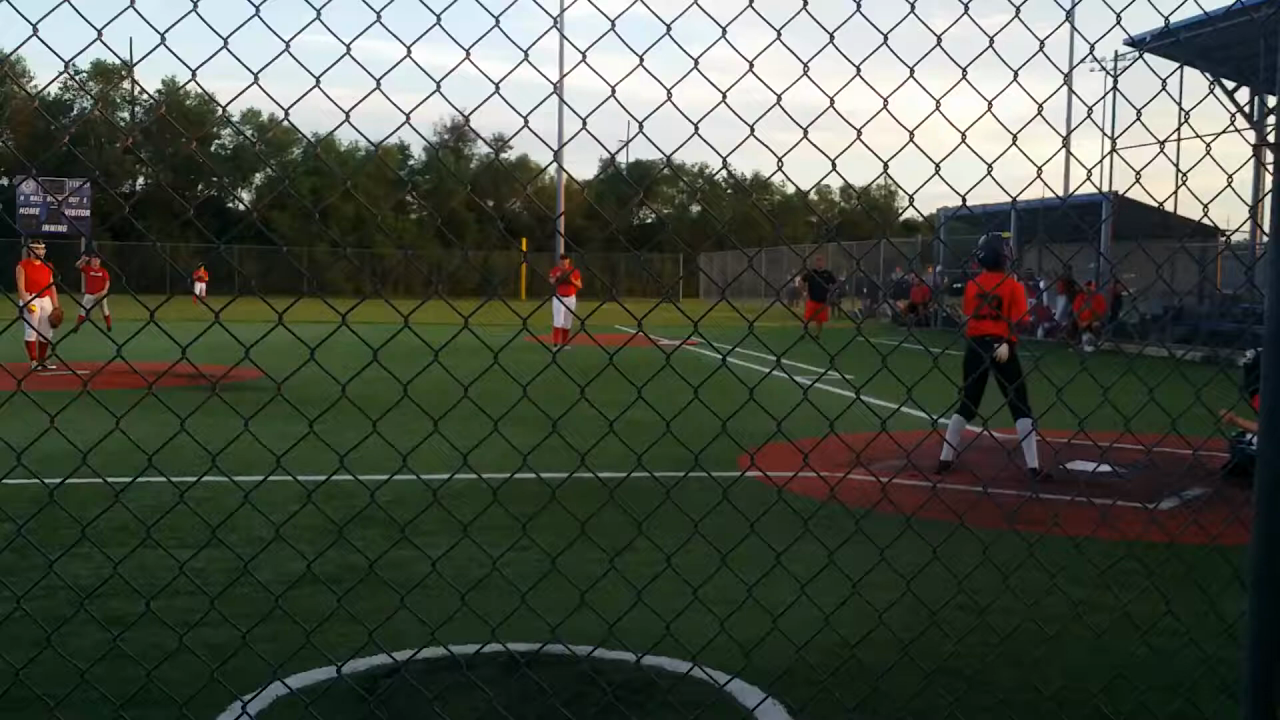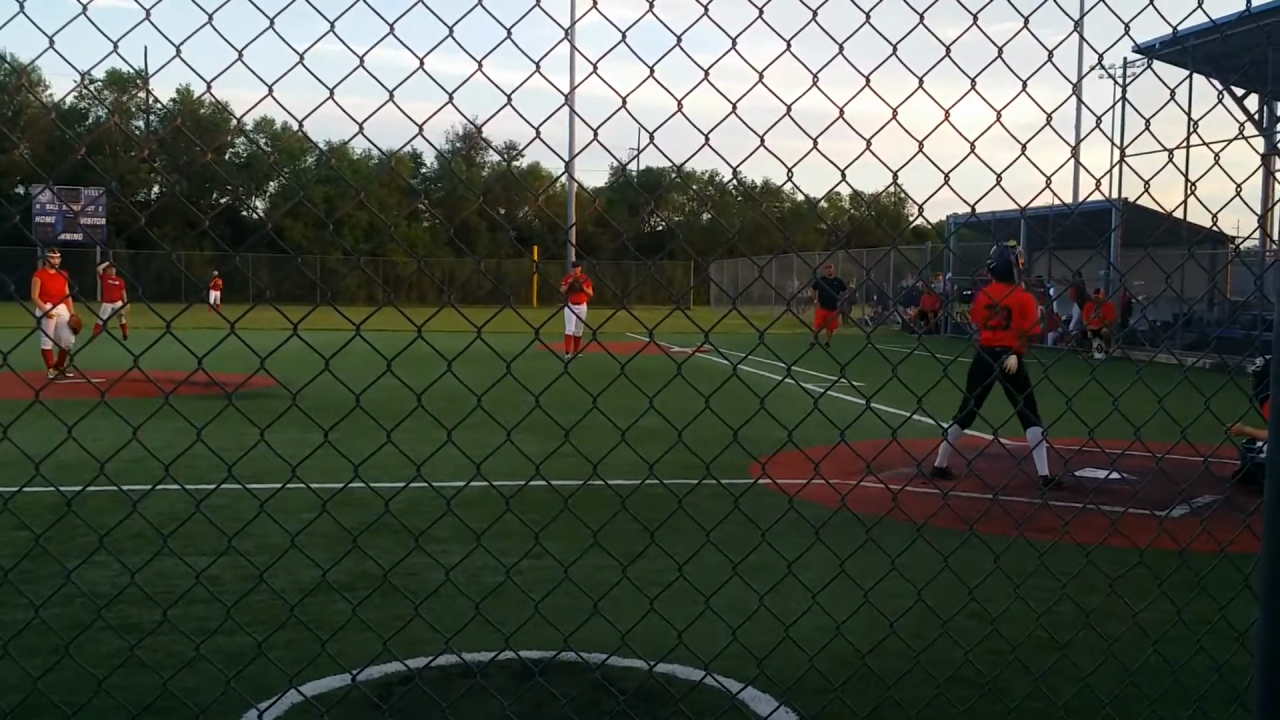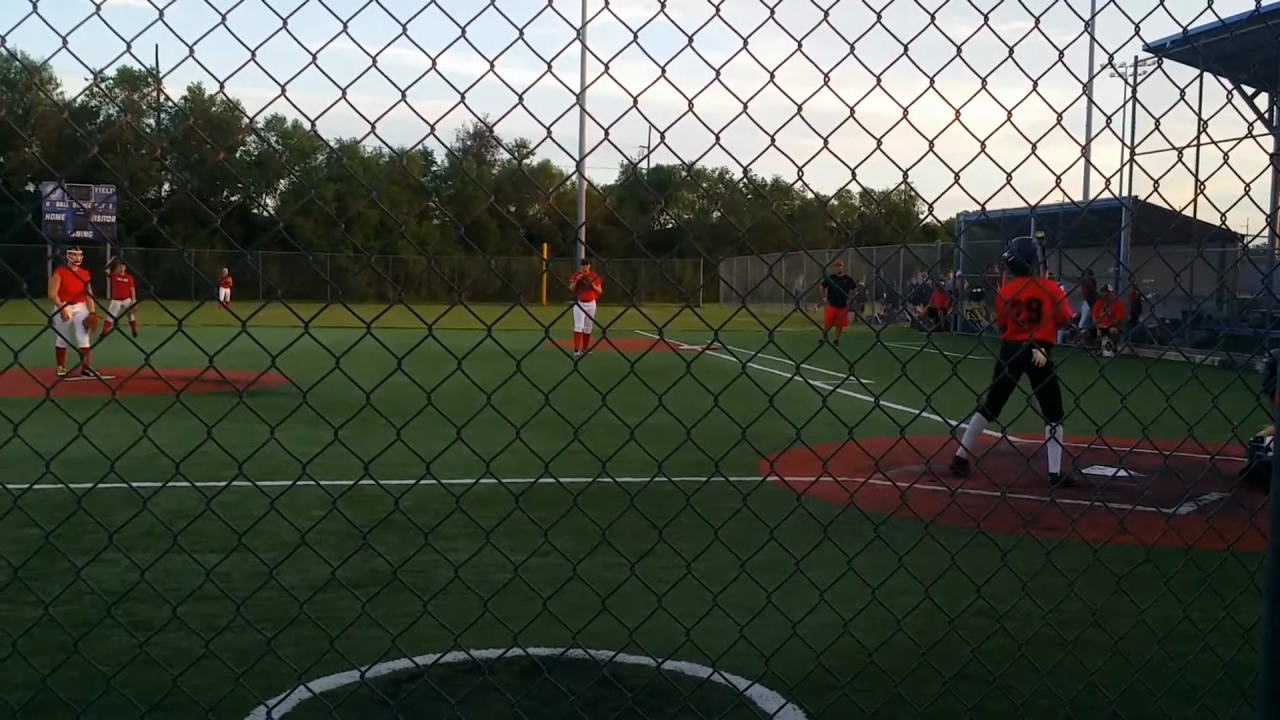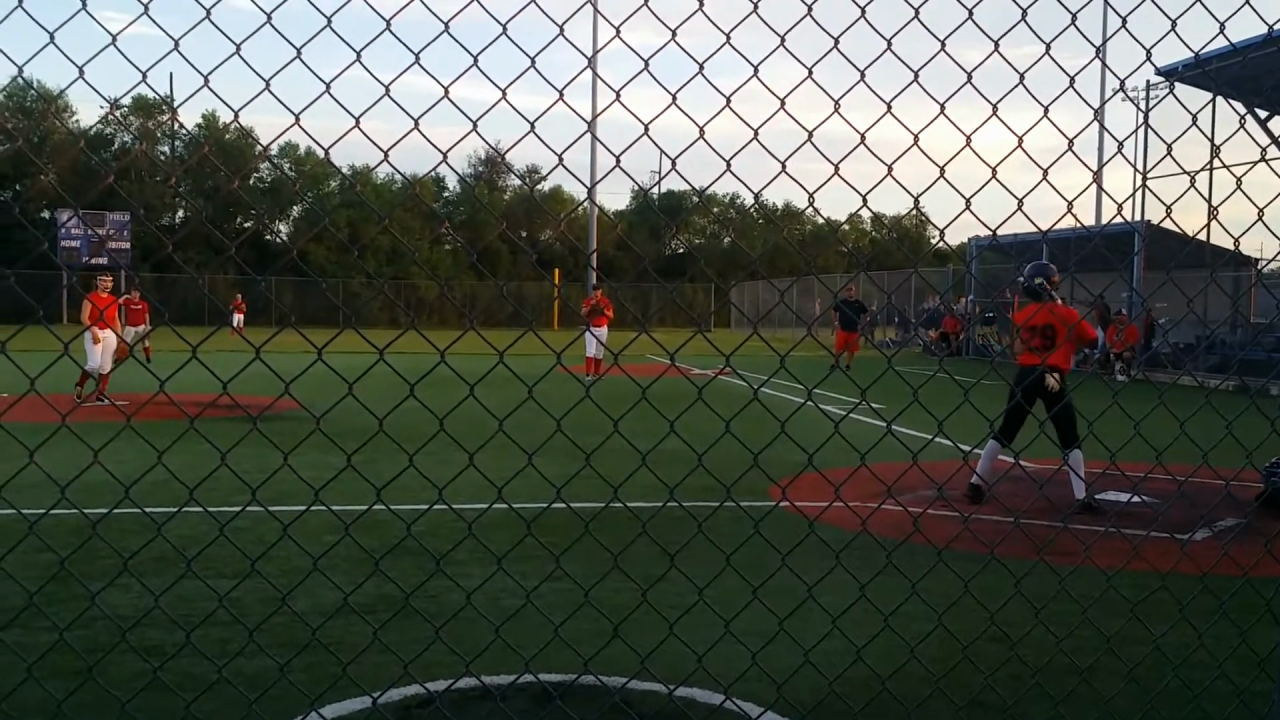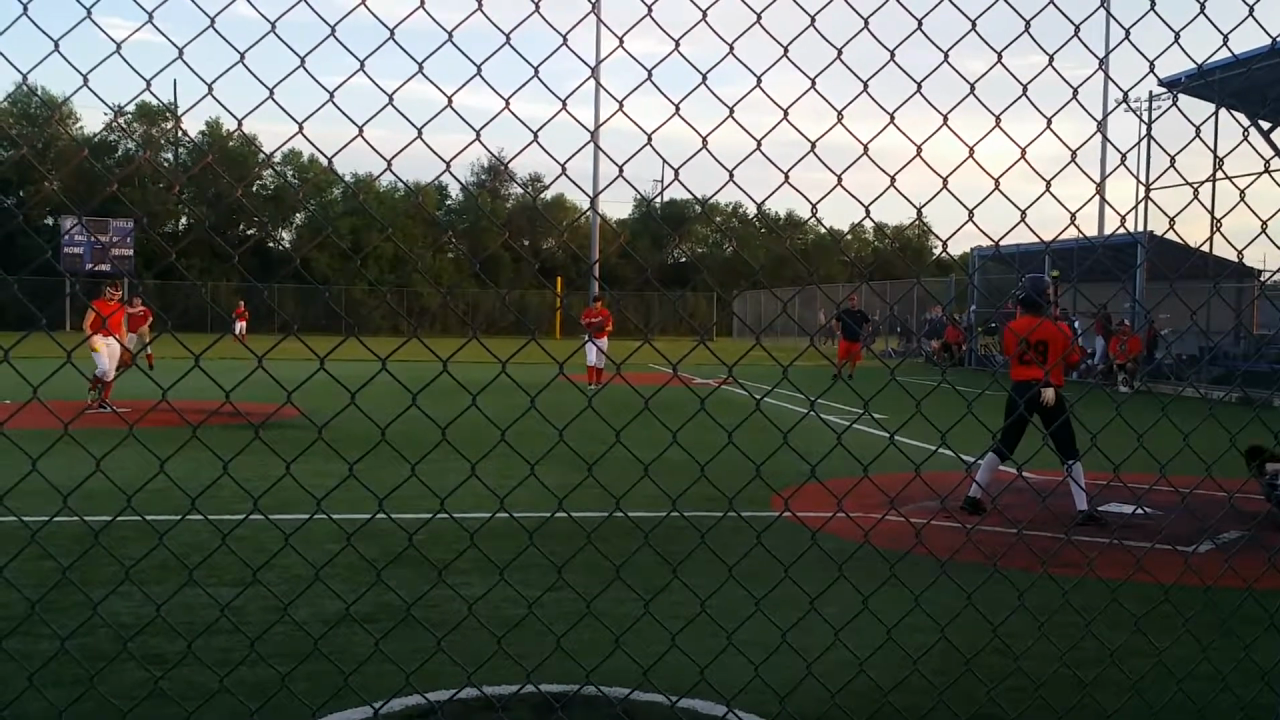
dt=0.7s
person 1, frame 1
left shoulder: (972, 286)
right shoulder: (1013, 286)
right elbow: (1019, 322)
left hip: (975, 347)
right hip: (1002, 348)
left knee: (967, 404)
right knee: (1021, 407)
left ankle: (946, 459)
right ankle: (1033, 468)
person 1, frame 2
left shoulder: (982, 295)
right shoulder: (1024, 298)
right elbow: (1029, 334)
left hip: (984, 357)
right hip: (1010, 359)
left knee: (966, 412)
right knee: (1030, 416)
left ankle: (940, 466)
right ankle: (1044, 475)
person 1, frame 3
left shoulder: (1004, 292)
right shoulder: (1050, 288)
left elbow: (1002, 326)
right elbow: (1065, 321)
left hip: (1010, 351)
right hip: (1038, 353)
left knee: (989, 407)
right knee: (1053, 414)
left ankle: (961, 458)
right ankle: (1055, 473)
person 1, frame 4
left shoulder: (1020, 316)
right shoulder: (1065, 313)
right elbow: (1093, 341)
left hip: (1025, 376)
right hip: (1052, 379)
left knee: (1004, 433)
right knee: (1070, 440)
left ankle: (976, 484)
right ankle: (1082, 498)
person 1, frame 5
left shoulder: (1011, 329)
right shoulder: (1060, 330)
right elbow: (1073, 363)
left hip: (1020, 391)
right hip: (1049, 392)
left knee: (1003, 446)
right knee: (1069, 452)
left ankle: (973, 497)
right ankle: (1083, 510)
